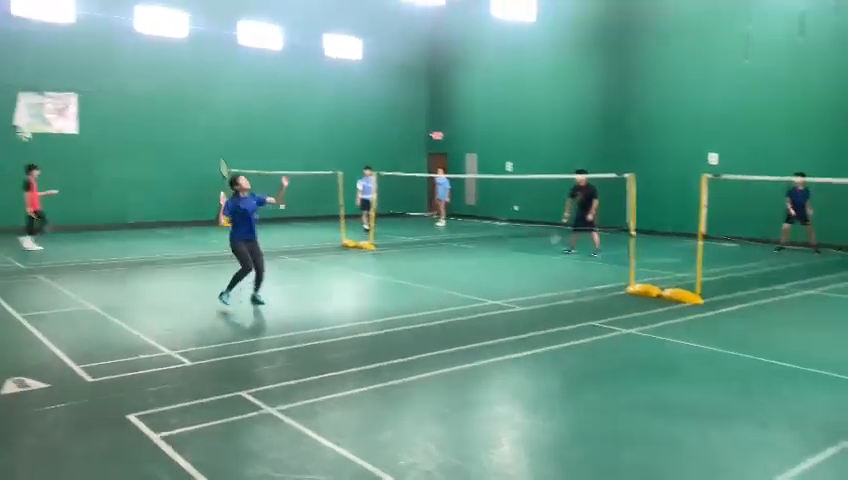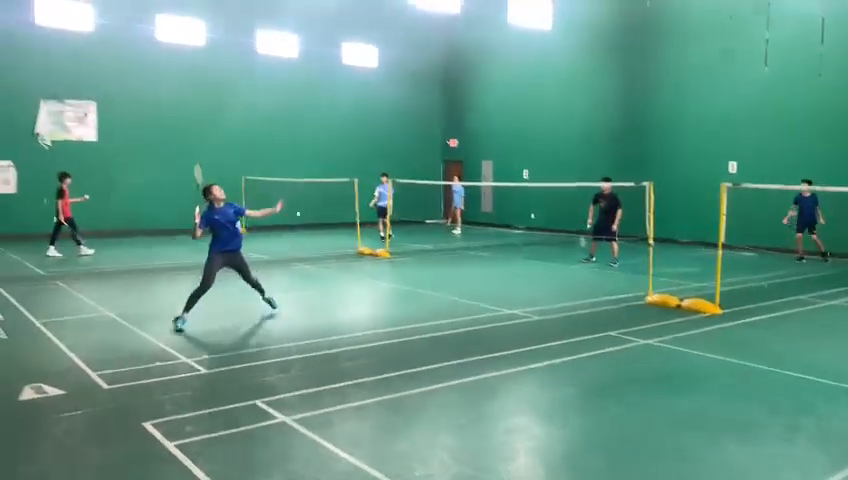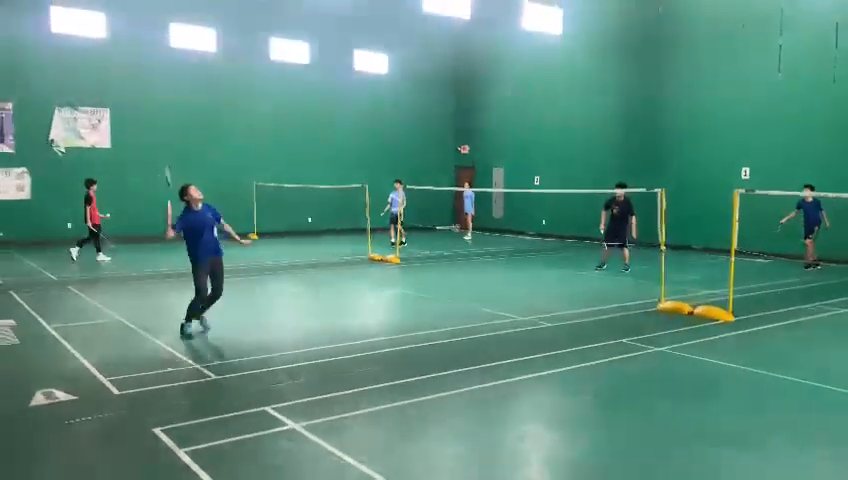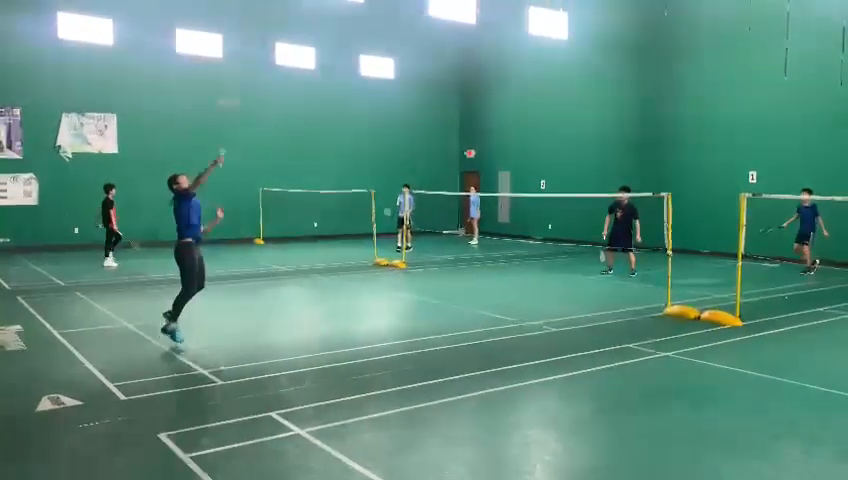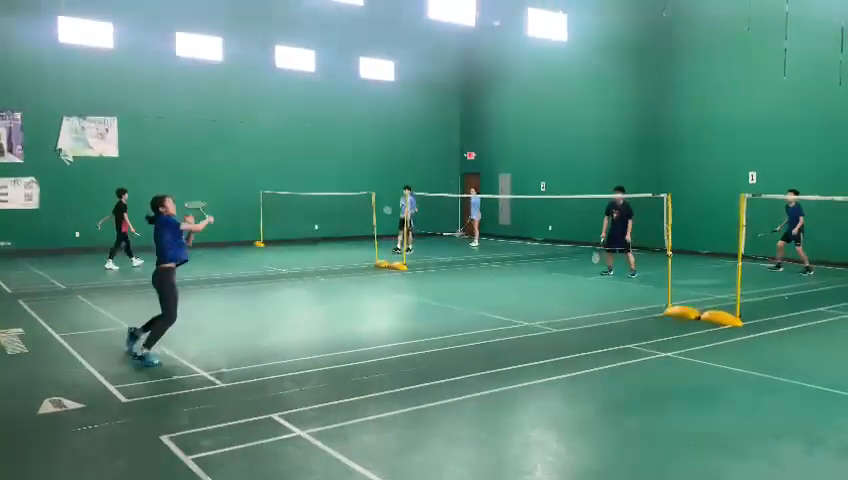
dt=0.2s
person 1, frame 1
left shoulder: (254, 198)
right shoulder: (232, 202)
left elbow: (276, 201)
right elbow: (221, 222)
left wrist: (283, 188)
right wrist: (222, 206)
left hip: (252, 240)
right hip: (238, 241)
left knee: (260, 269)
right knee: (247, 267)
left ankle: (255, 294)
right ankle: (227, 292)
person 1, frame 2
left shoulder: (232, 207)
right shoulder: (208, 214)
left elbow: (254, 214)
right elbow: (196, 236)
left wrist: (274, 210)
right wrist: (197, 222)
left hip: (234, 252)
right hip: (217, 254)
left knee: (250, 279)
right knee: (205, 285)
left ankle: (265, 296)
right ankle: (183, 316)
person 1, frame 3
left shoulder: (209, 209)
right shoulder: (184, 217)
left elbow: (224, 226)
right elbow: (169, 235)
left wrist: (239, 240)
right wrist: (169, 219)
left hip: (215, 257)
right hip: (199, 260)
left knee: (217, 292)
right knee: (201, 294)
left ankle: (199, 314)
right ankle: (187, 324)
person 1, frame 4
left shoulder: (192, 203)
right shoulder: (183, 197)
left elbow: (200, 230)
right elbow: (196, 183)
left wrist: (217, 219)
right wrist: (213, 165)
left hip: (194, 248)
right hip: (186, 248)
left knee: (199, 285)
right knee: (189, 288)
left ankle: (172, 313)
right ankle: (171, 325)
person 1, frame 5
left shoulder: (170, 225)
right shoulder: (166, 222)
left elbow: (186, 244)
right elbow: (196, 228)
left wrist: (190, 229)
right wrist: (207, 221)
left hip: (168, 274)
right hip: (165, 275)
left knee: (168, 315)
right knee: (170, 317)
left ankle: (137, 332)
right ankle: (143, 352)
